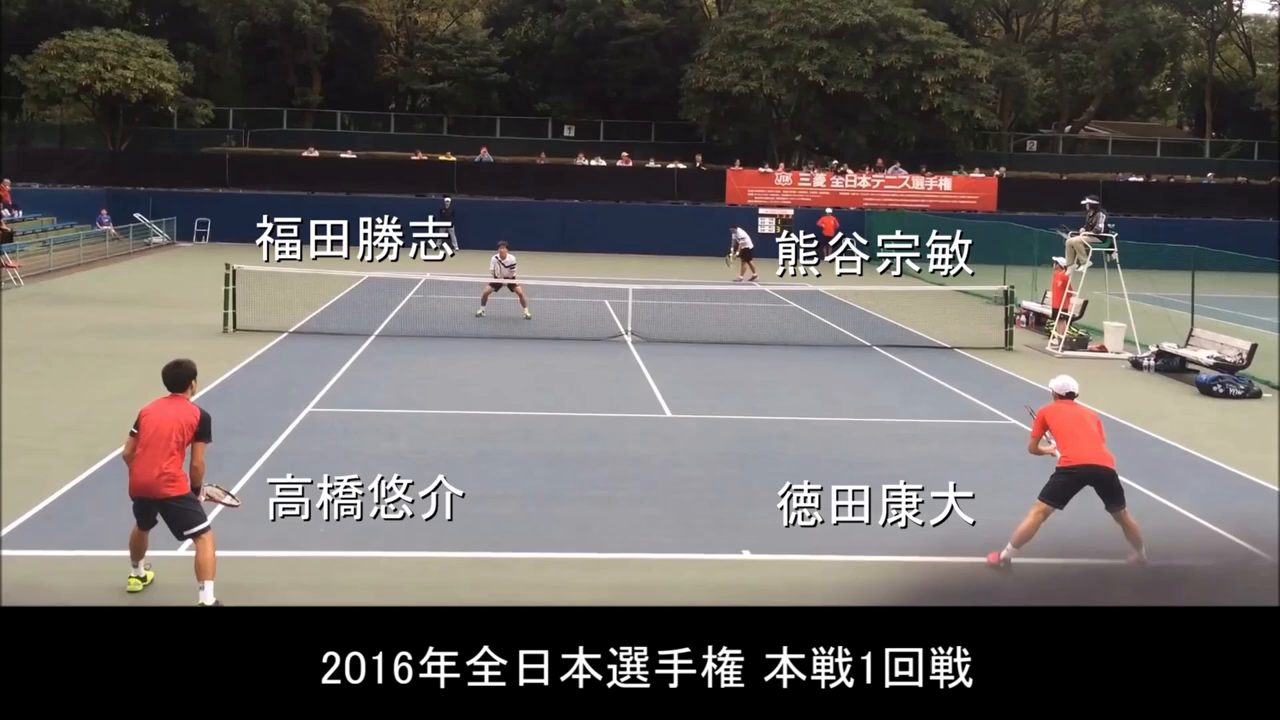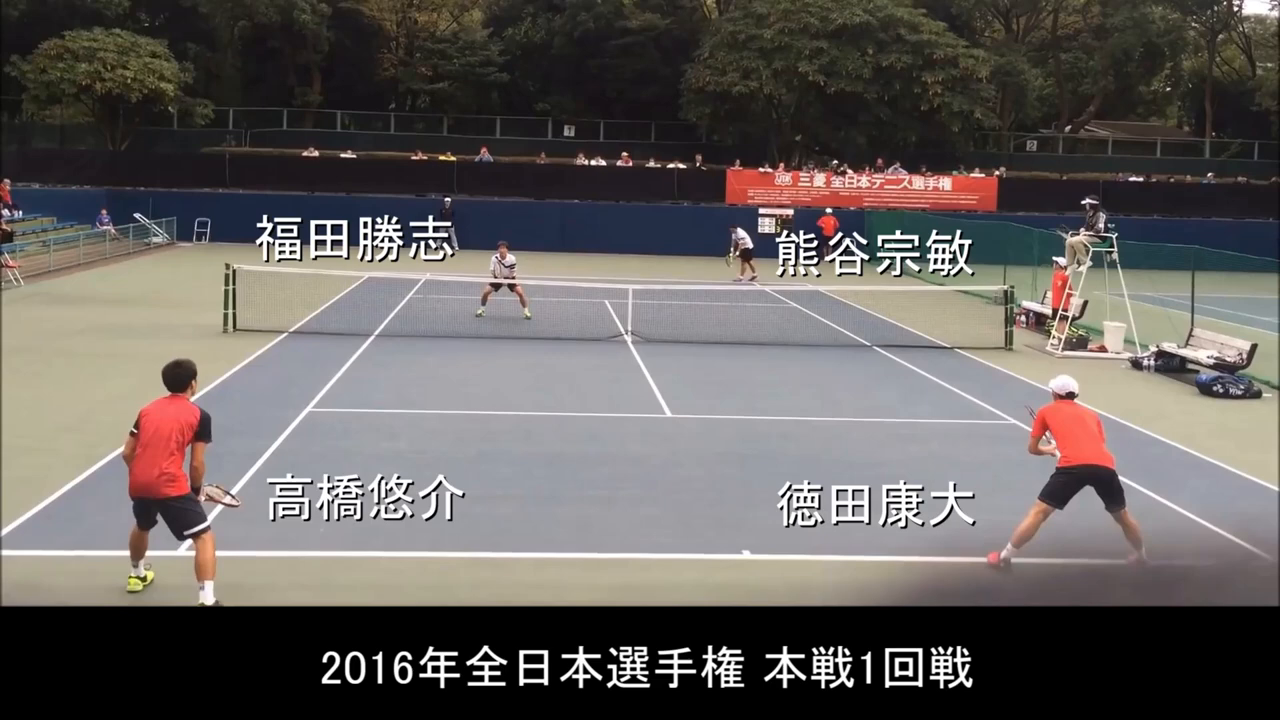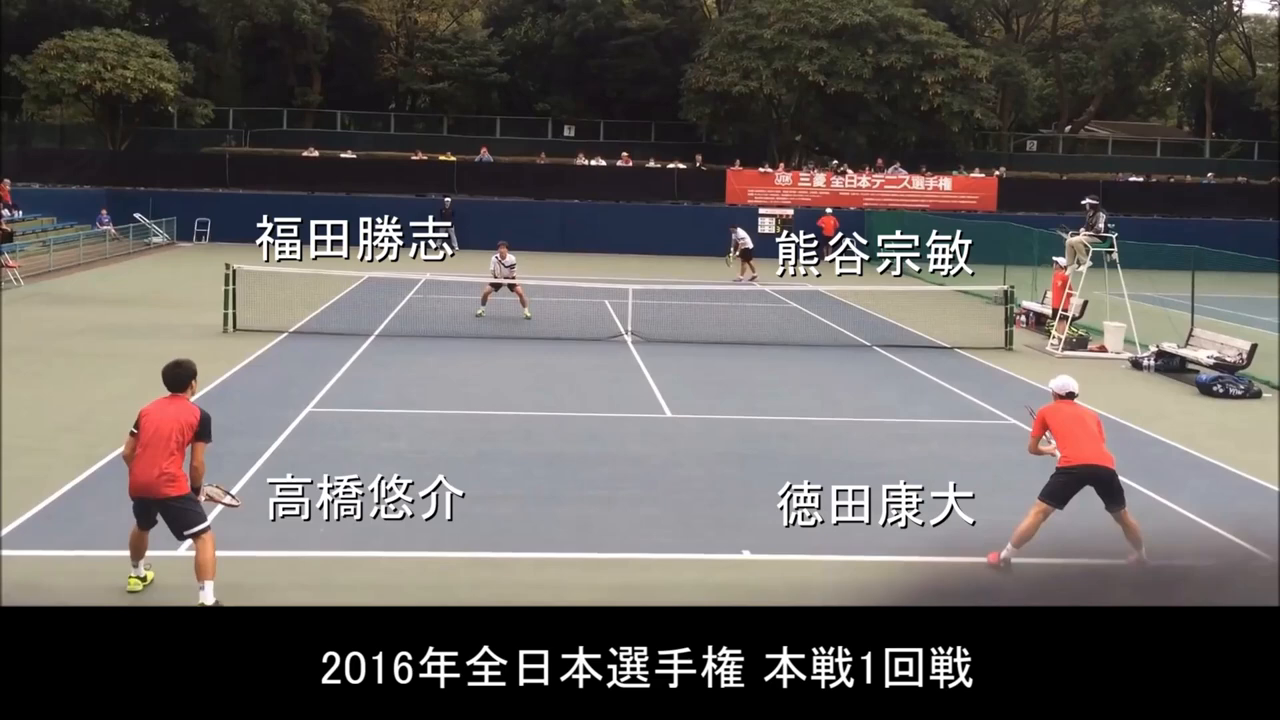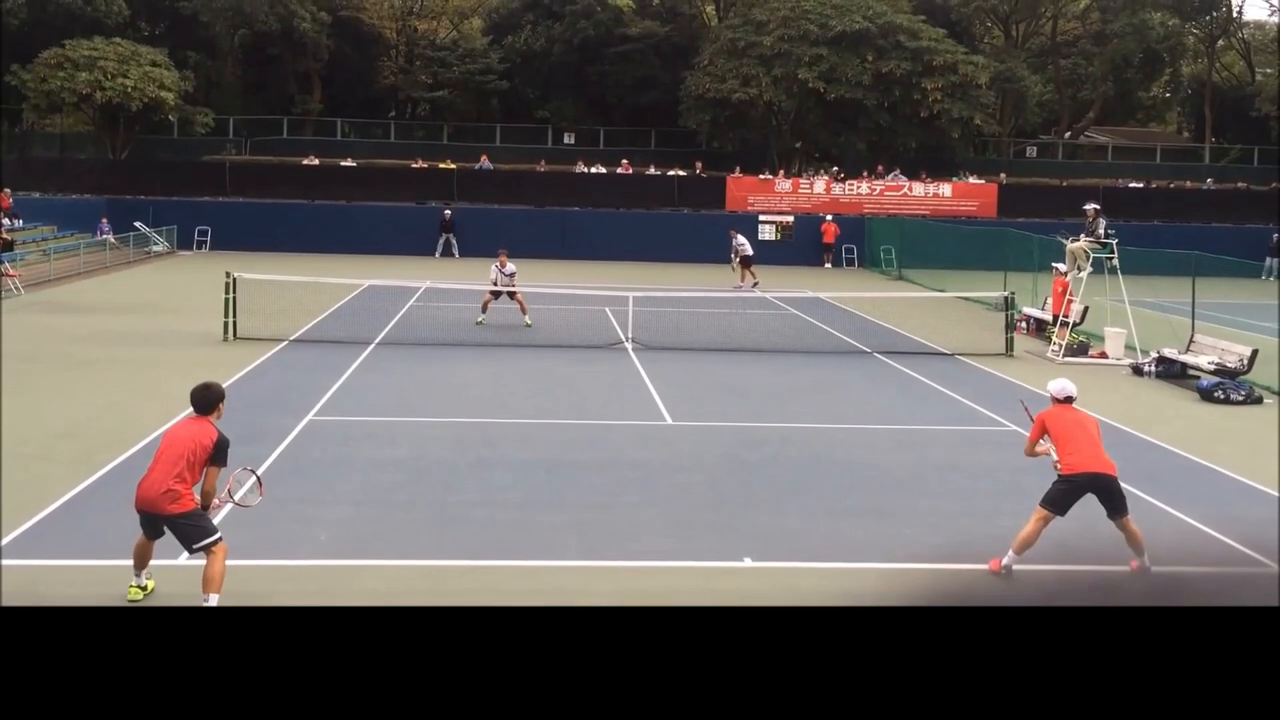
dt=1s
person 1, frame 1
left shoulder: (147, 409)
right shoulder: (199, 415)
left elbow: (127, 453)
right elbow: (197, 463)
right wrist: (196, 490)
left hip: (138, 483)
right hip: (170, 486)
left knee: (142, 526)
right knee: (204, 538)
left ankle: (137, 575)
right ankle: (207, 599)
person 1, frame 2
left shoulder: (147, 410)
right shoulder: (199, 416)
left elbow: (127, 453)
right elbow: (197, 464)
right wrist: (196, 490)
left hip: (138, 483)
right hip: (170, 486)
left knee: (142, 527)
right knee: (204, 538)
left ankle: (137, 575)
right ankle: (207, 599)
person 1, frame 3
left shoulder: (147, 410)
right shoulder: (199, 415)
left elbow: (127, 453)
right elbow: (197, 464)
right wrist: (195, 490)
left hip: (138, 483)
right hip: (170, 486)
left knee: (142, 527)
right knee: (204, 538)
left ankle: (137, 575)
right ankle: (207, 600)
person 1, frame 4
left shoulder: (177, 427)
right shoulder: (218, 439)
right elbow: (208, 488)
left wrist: (194, 501)
right wrist: (205, 508)
left hip: (144, 495)
right hip: (173, 502)
left knee: (149, 536)
right knee: (217, 550)
left ankle: (138, 584)
right ankle: (209, 603)
person 2, frame 1
left shoulder: (1046, 411)
right shoulder: (1091, 414)
left elbow: (1032, 449)
left wrist: (1050, 449)
left hip: (1072, 466)
right hip: (1105, 465)
left knee: (1038, 512)
right knee: (1121, 515)
left ankle: (1004, 557)
right ankle: (1141, 555)
person 2, frame 2
left shoulder: (1046, 411)
right shoulder: (1091, 414)
left elbow: (1032, 448)
left wrist: (1049, 449)
left hip: (1072, 466)
right hip: (1104, 466)
left knee: (1038, 512)
right knee: (1122, 515)
left ankle: (1004, 557)
right ankle: (1141, 555)
person 2, frame 3
left shoulder: (1046, 411)
right shoulder: (1091, 414)
left elbow: (1033, 448)
left wrist: (1050, 449)
left hip: (1072, 466)
right hip: (1105, 466)
left knee: (1038, 512)
right knee: (1122, 515)
left ankle: (1004, 557)
right ankle: (1141, 555)
person 2, frame 4
left shoulder: (1045, 415)
right shoulder: (1090, 418)
left elbow: (1028, 451)
left wrist: (1045, 450)
left hip: (1075, 473)
right hip: (1106, 473)
left knee: (1039, 519)
right knee: (1124, 523)
left ankle: (1005, 564)
right ankle: (1143, 563)
